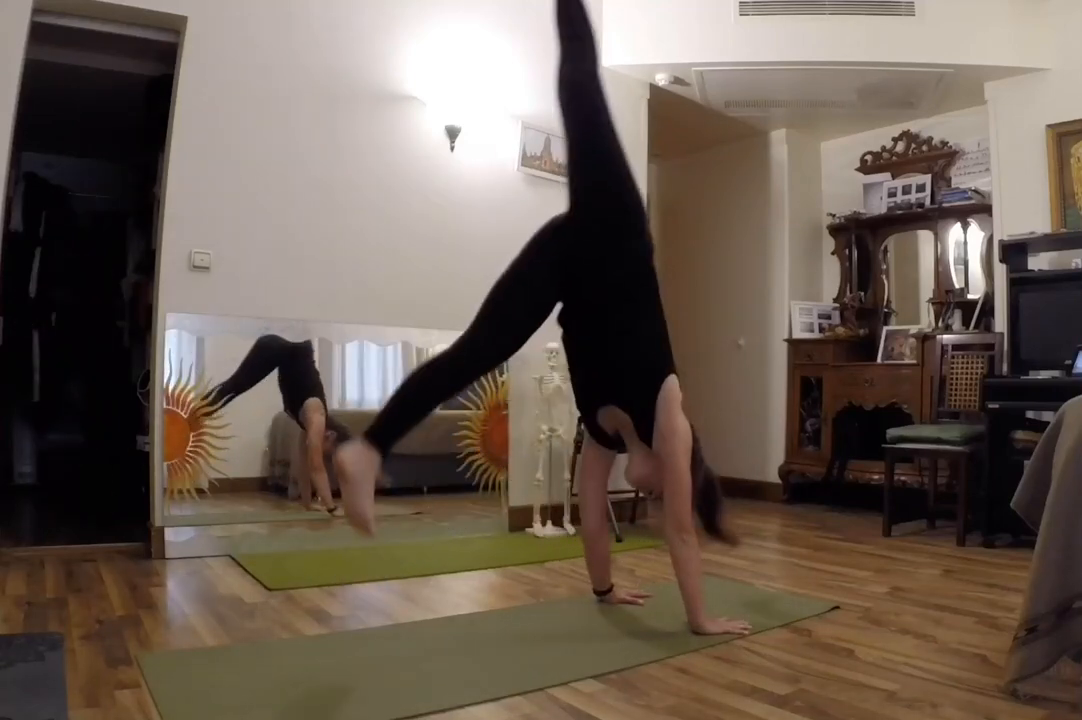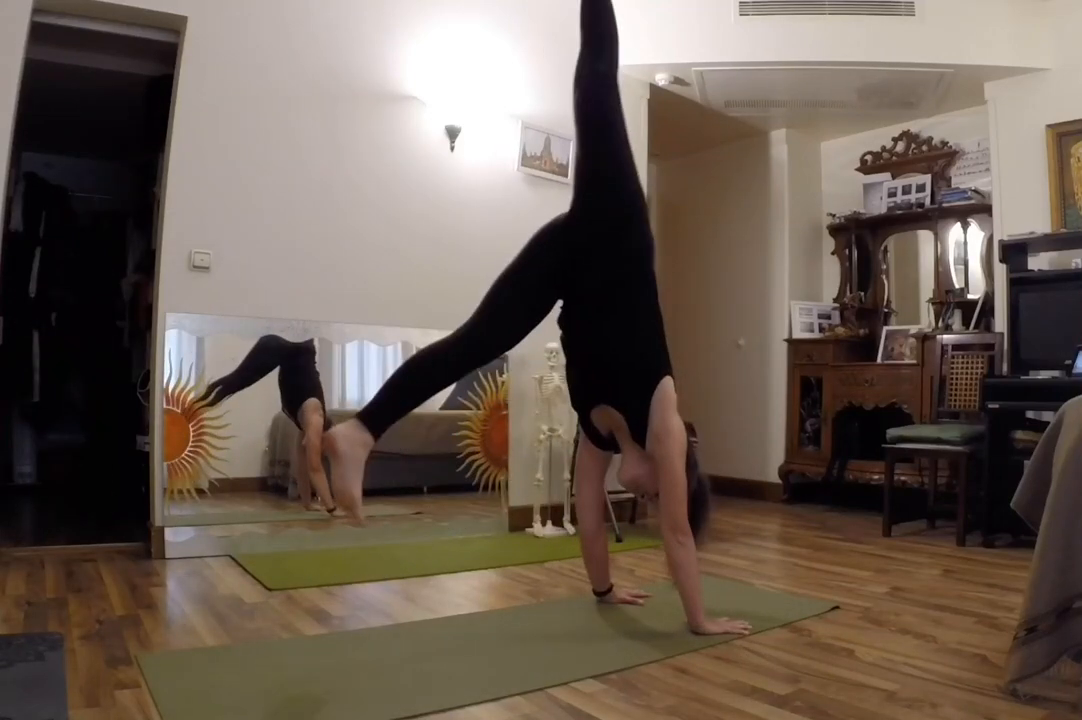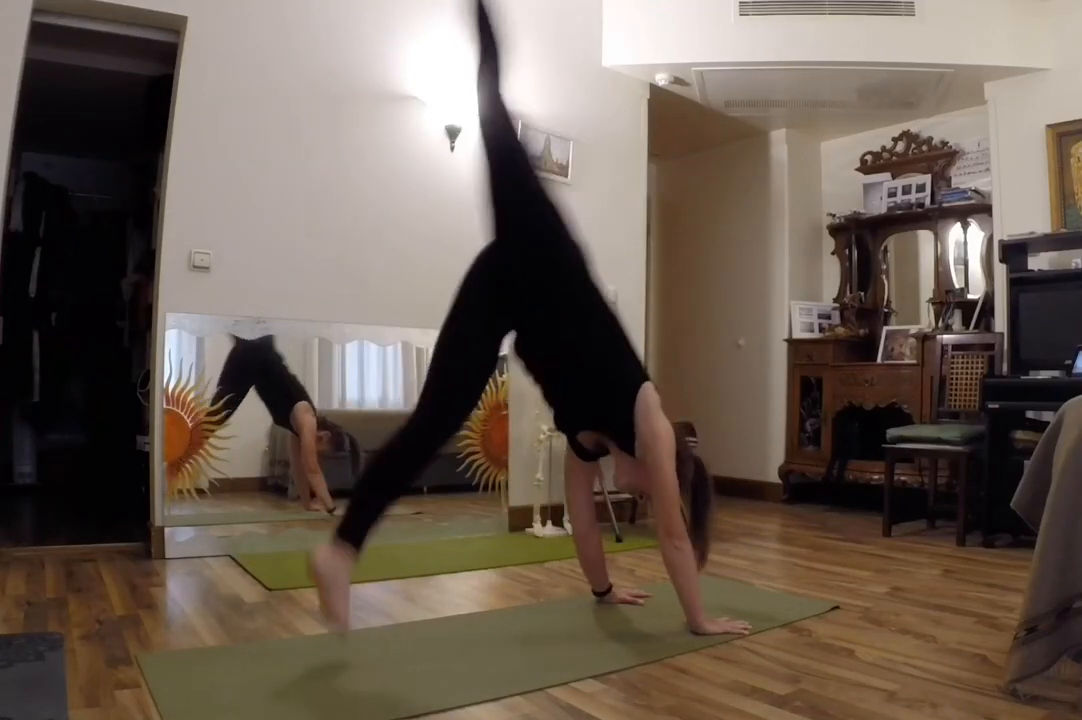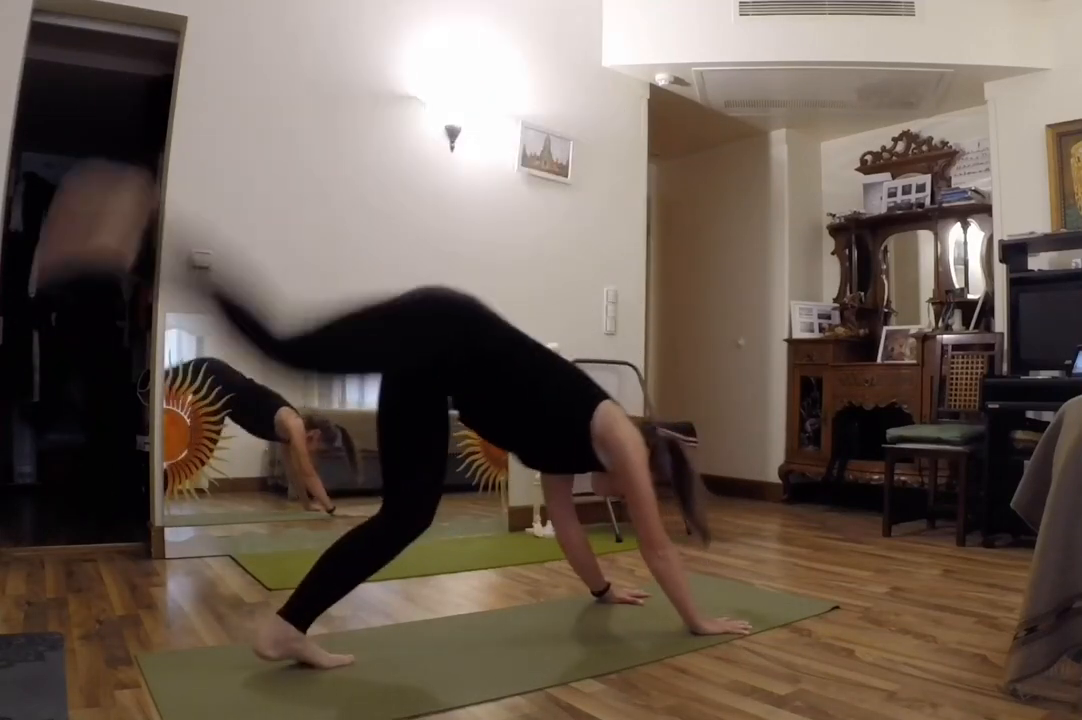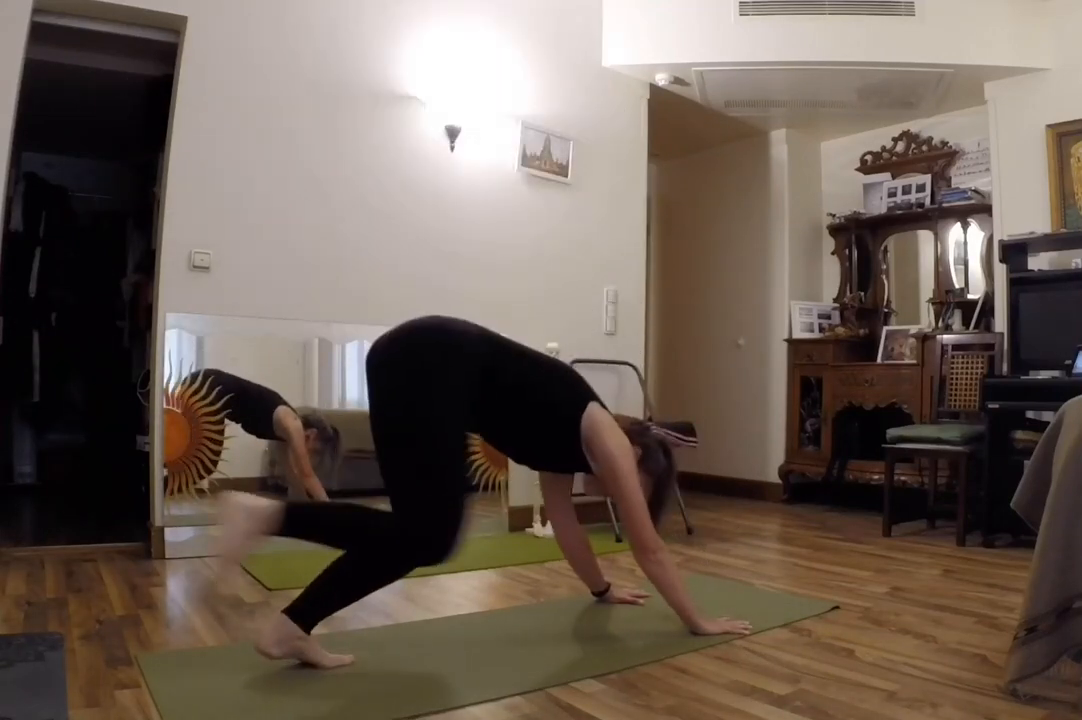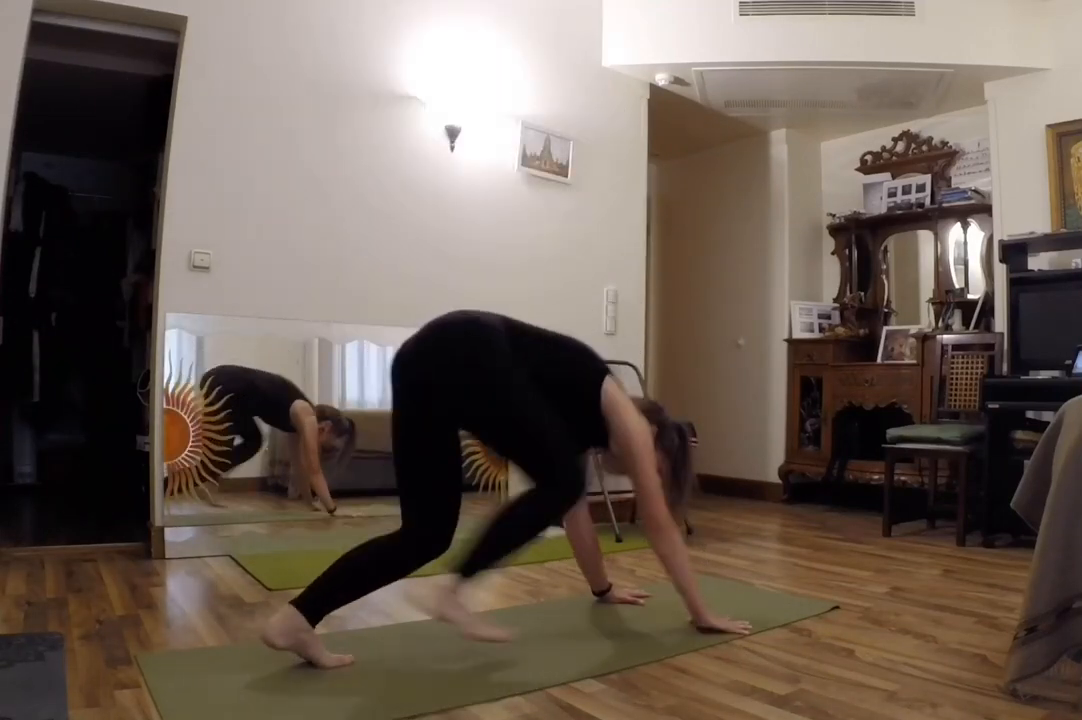
dt=0.3s
person 1, frame 1
left shoulder: (607, 425)
right shoulder: (670, 425)
left elbow: (592, 513)
right elbow: (679, 532)
left wrist: (604, 588)
right wrist: (701, 622)
left hip: (573, 251)
right hip: (605, 242)
left knee: (475, 352)
right knee: (584, 98)
person 1, frame 2
left shoulder: (601, 426)
right shoulder: (662, 426)
left elbow: (590, 512)
right elbow: (676, 533)
left wrist: (605, 588)
right wrist: (702, 621)
left hip: (573, 250)
right hip: (605, 239)
right knee: (600, 83)
person 1, frame 3
left shoulder: (590, 429)
right shoulder: (650, 425)
left elbow: (580, 515)
right elbow: (673, 533)
left wrist: (603, 586)
right wrist: (698, 619)
left hip: (504, 280)
right hip: (536, 257)
left knee: (434, 422)
right knee: (503, 142)
left ankle: (339, 549)
person 1, frame 4
left shoulder: (569, 443)
right shoulder: (619, 434)
left elbow: (564, 519)
right elbow: (655, 541)
left wrist: (602, 586)
right wrist: (698, 619)
left hip: (446, 355)
right hip: (441, 330)
left knee: (405, 515)
right knee: (291, 352)
left ankle: (286, 626)
person 1, frame 5
left shoulder: (561, 441)
right shoulder: (606, 436)
left elbow: (564, 521)
right elbow: (647, 544)
left wrist: (603, 588)
right wrist: (697, 620)
left hip: (402, 356)
right hip: (434, 359)
left knee: (417, 531)
right knee: (428, 535)
left ankle: (290, 625)
right ankle: (269, 513)
person 1, frame 6
left shoulder: (585, 421)
right shoulder: (624, 416)
left elbow: (575, 513)
right elbow: (660, 525)
left wrist: (603, 588)
right wrist: (702, 613)
left hip: (422, 356)
right hip: (466, 354)
left knee: (428, 533)
right knee: (562, 481)
left ankle: (298, 618)
right ankle: (455, 590)
